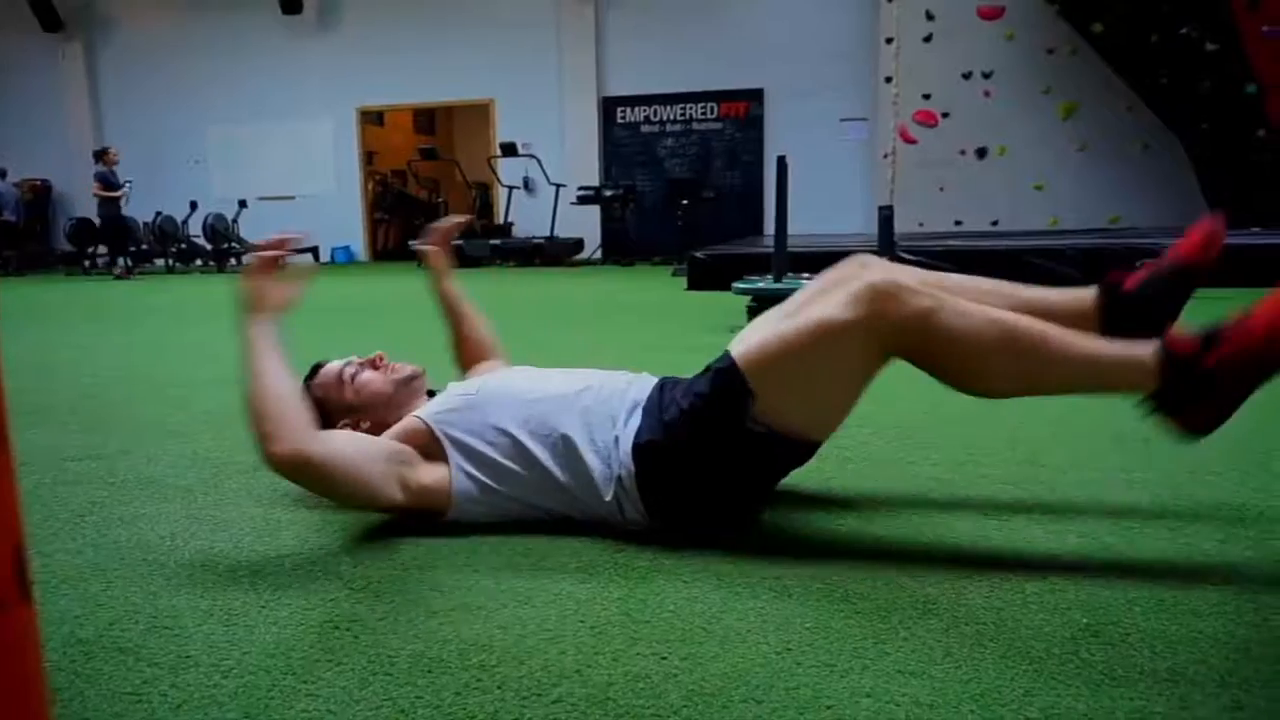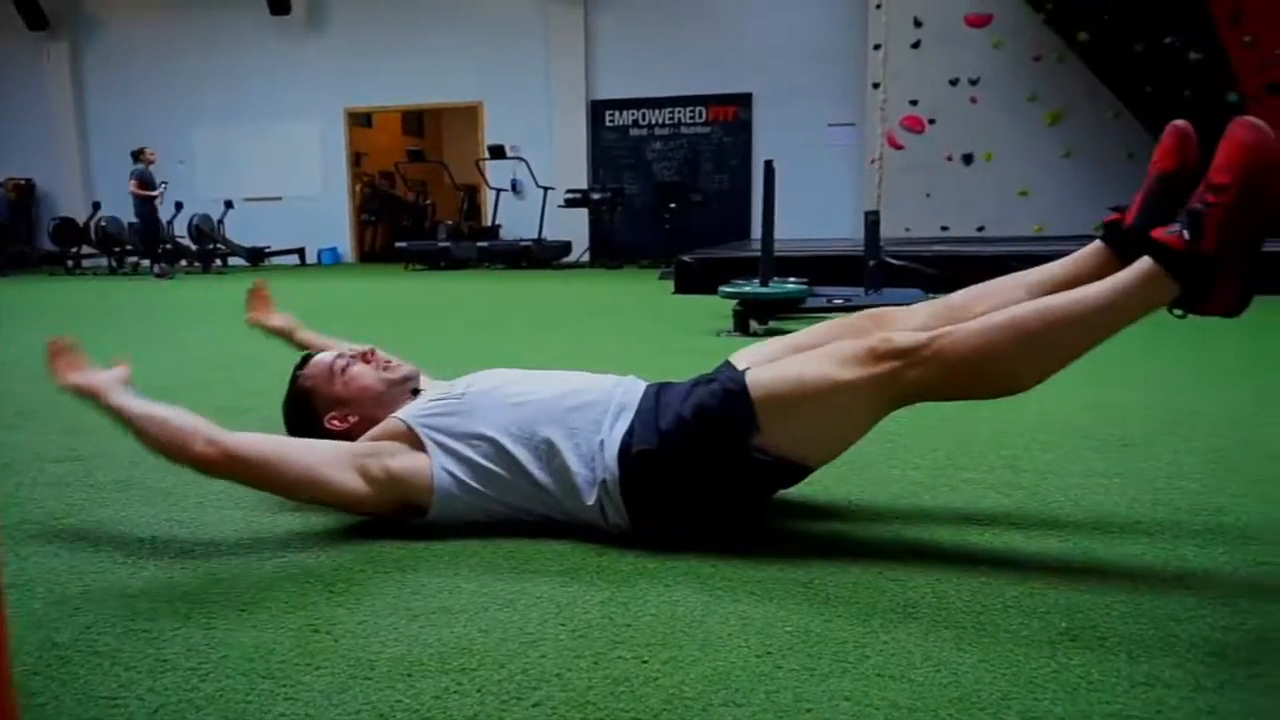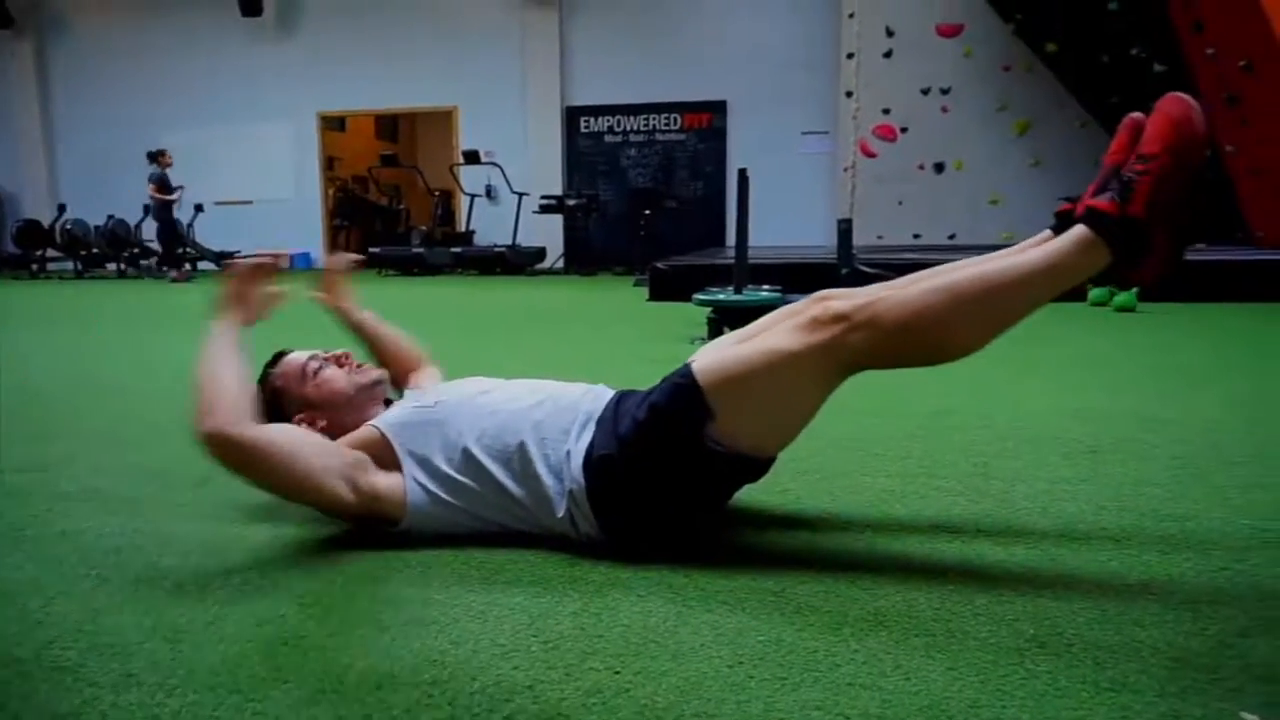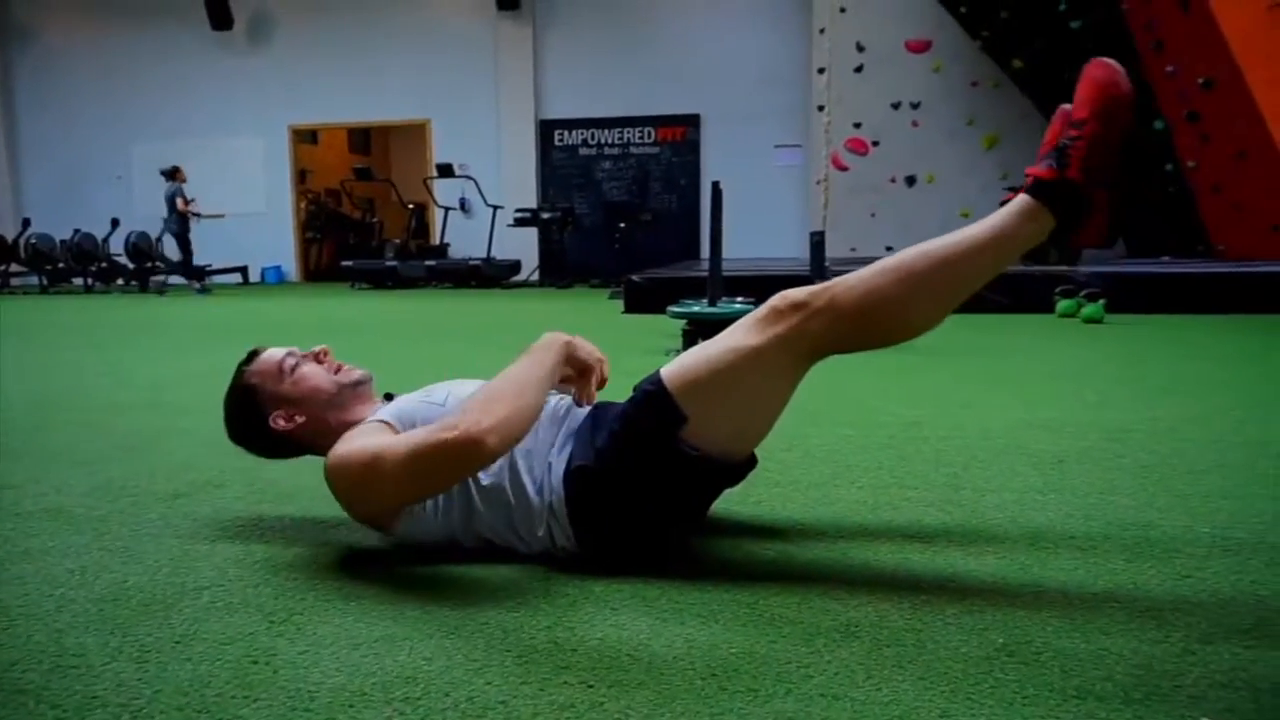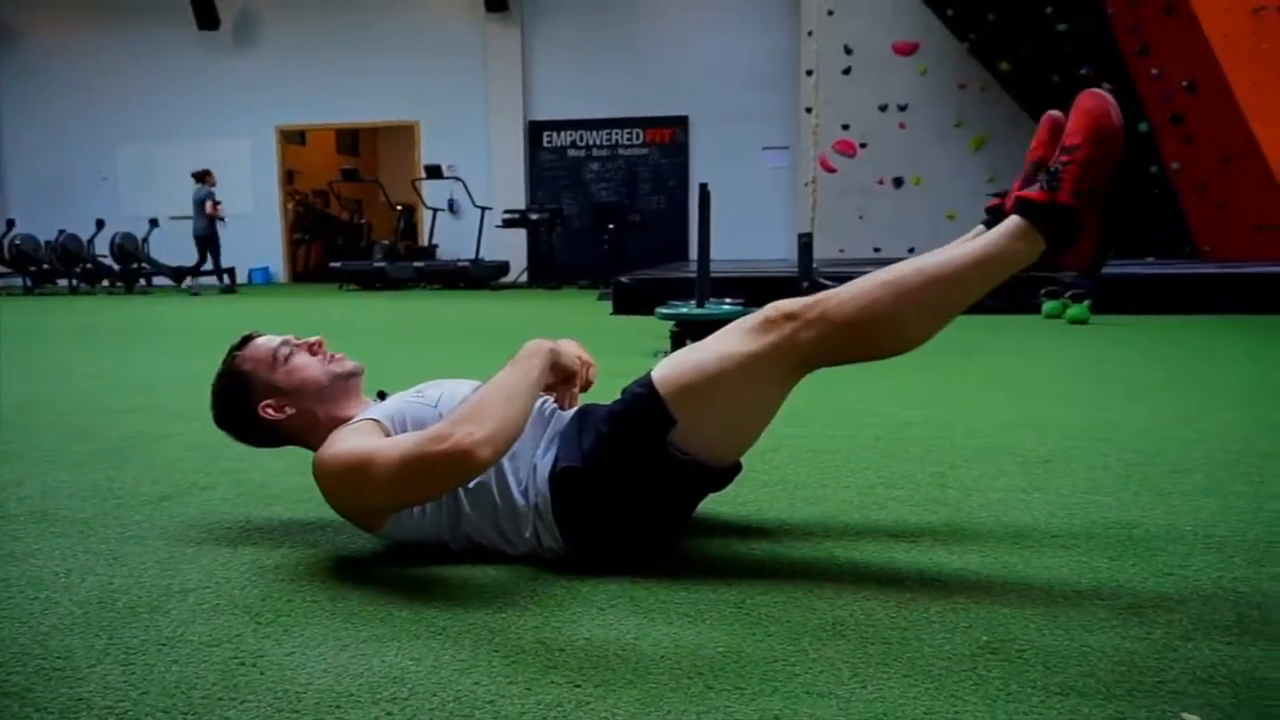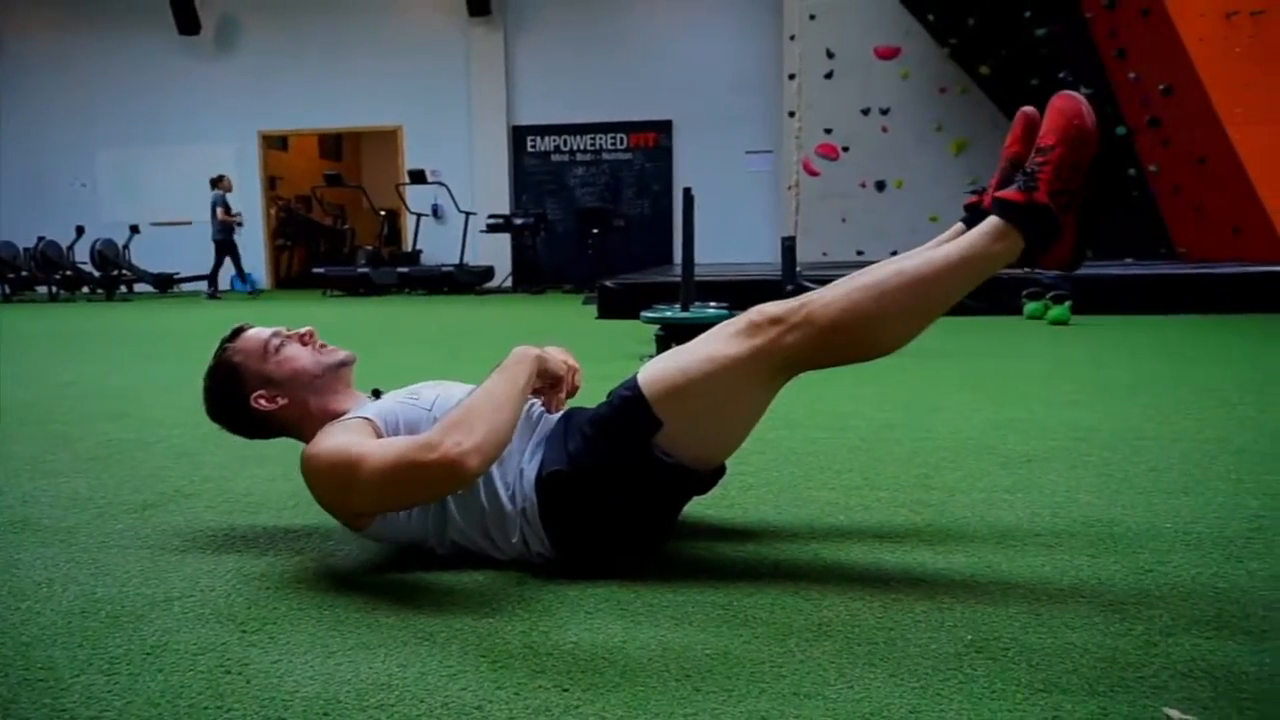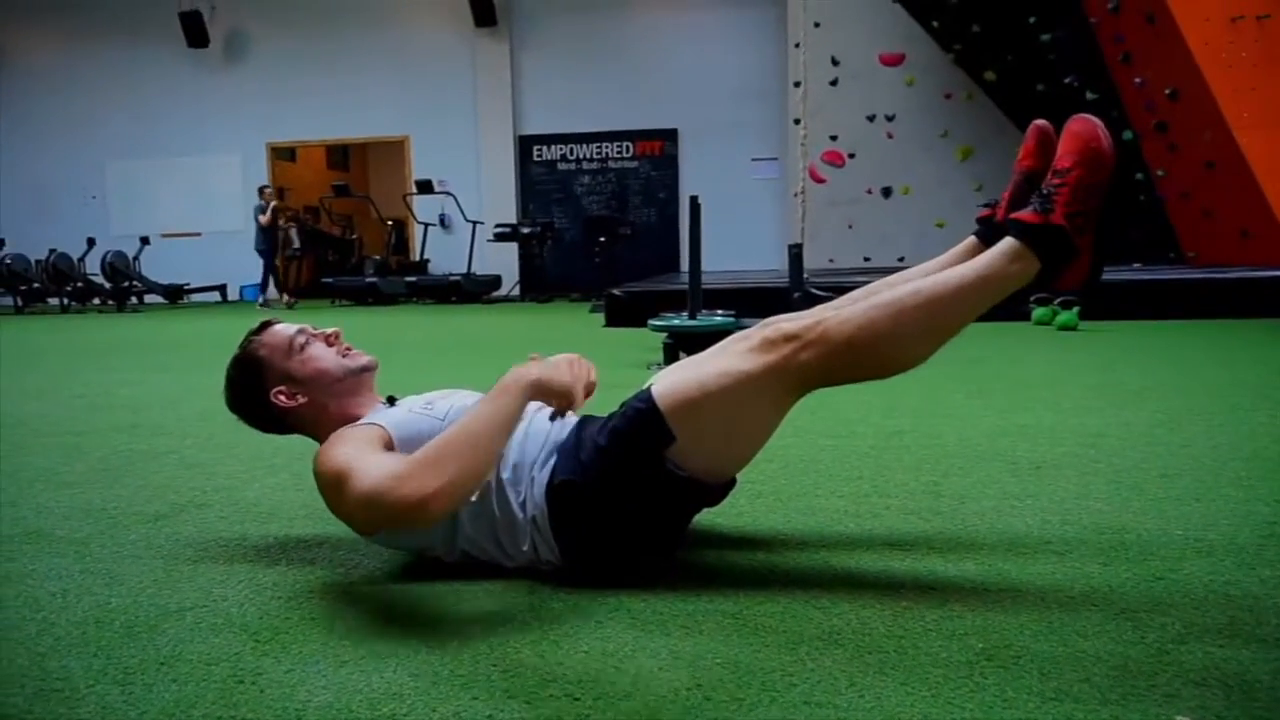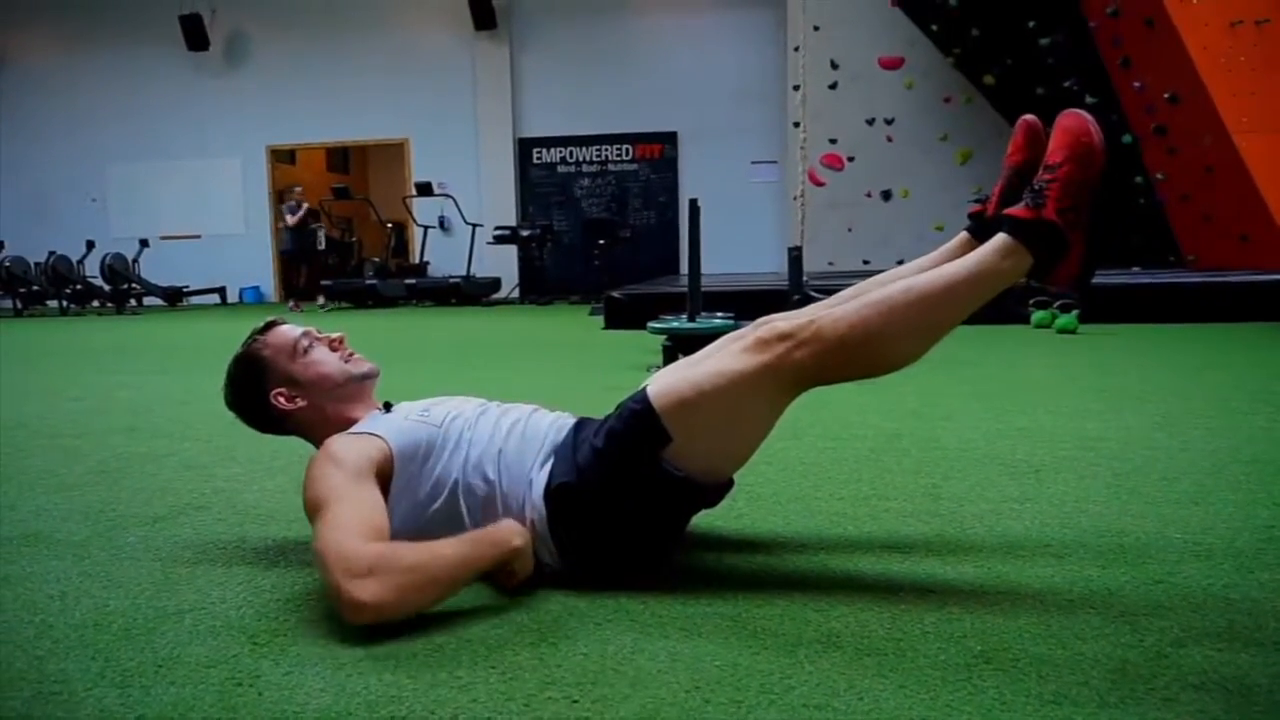
dt=0.5s
person 1, frame 1
left shoulder: (450, 412)
right shoulder: (405, 466)
left elbow: (483, 359)
right elbow: (291, 451)
left wrist: (445, 277)
right wrist: (264, 326)
left hip: (683, 421)
right hip: (676, 463)
left knee: (870, 280)
right knee: (883, 296)
left ankle: (1113, 311)
right ankle: (1174, 375)
person 1, frame 2
left shoulder: (432, 408)
right shoulder: (379, 464)
left elbow: (378, 359)
right elbow: (216, 445)
left wrist: (284, 324)
right wrist: (108, 392)
left hip: (668, 417)
right hip: (661, 464)
left knee: (887, 326)
right knee: (901, 360)
left ankle: (1123, 252)
right ankle: (1178, 266)
person 1, frame 3
left shoulder: (396, 423)
right shoulder: (351, 473)
left elbow: (413, 375)
right elbow: (227, 428)
left wrist: (353, 305)
right wrist: (231, 327)
left hip: (631, 442)
right hip: (629, 473)
left knee: (839, 310)
right knee: (841, 323)
left ankle: (1085, 232)
right ankle: (1110, 234)
person 1, frame 4
left shoulder: (400, 422)
right shoulder: (357, 466)
right elbow: (479, 438)
left wrist: (558, 362)
right wrist: (550, 351)
left hip: (613, 453)
right hip: (610, 488)
left knee: (806, 315)
right knee: (800, 316)
left ankle: (1033, 208)
right ankle: (1046, 203)
person 1, frame 5
left shoulder: (385, 419)
right shoulder: (346, 460)
right elbow: (469, 449)
left wrist: (552, 369)
right wrist: (534, 354)
left hip: (601, 455)
right hip: (595, 486)
left knee: (792, 319)
right knee: (796, 325)
left ankle: (1014, 225)
right ankle: (1039, 226)
person 1, frame 6
left shoulder: (379, 415)
right shoulder: (334, 458)
right elbow: (456, 457)
left wrist: (538, 376)
right wrist: (521, 362)
left hip: (587, 456)
right hip: (583, 491)
left knee: (779, 321)
right knee: (781, 331)
left ankle: (988, 224)
right ankle: (1018, 227)
person 1, frame 7
left shoulder: (400, 417)
right shoulder: (343, 453)
right elbow: (425, 494)
left wrist: (557, 387)
right wrist: (519, 380)
left hip: (599, 468)
right hip: (591, 502)
left knee: (787, 333)
right knee: (794, 347)
left ankle: (997, 240)
right ankle: (1033, 250)
person 1, frame 8
left shoulder: (402, 427)
right shoulder: (344, 462)
right elbow: (364, 589)
right wrist: (497, 540)
left hip: (597, 466)
right hip: (592, 503)
left knee: (787, 332)
right knee: (791, 346)
left ankle: (987, 238)
right ankle: (1025, 245)
